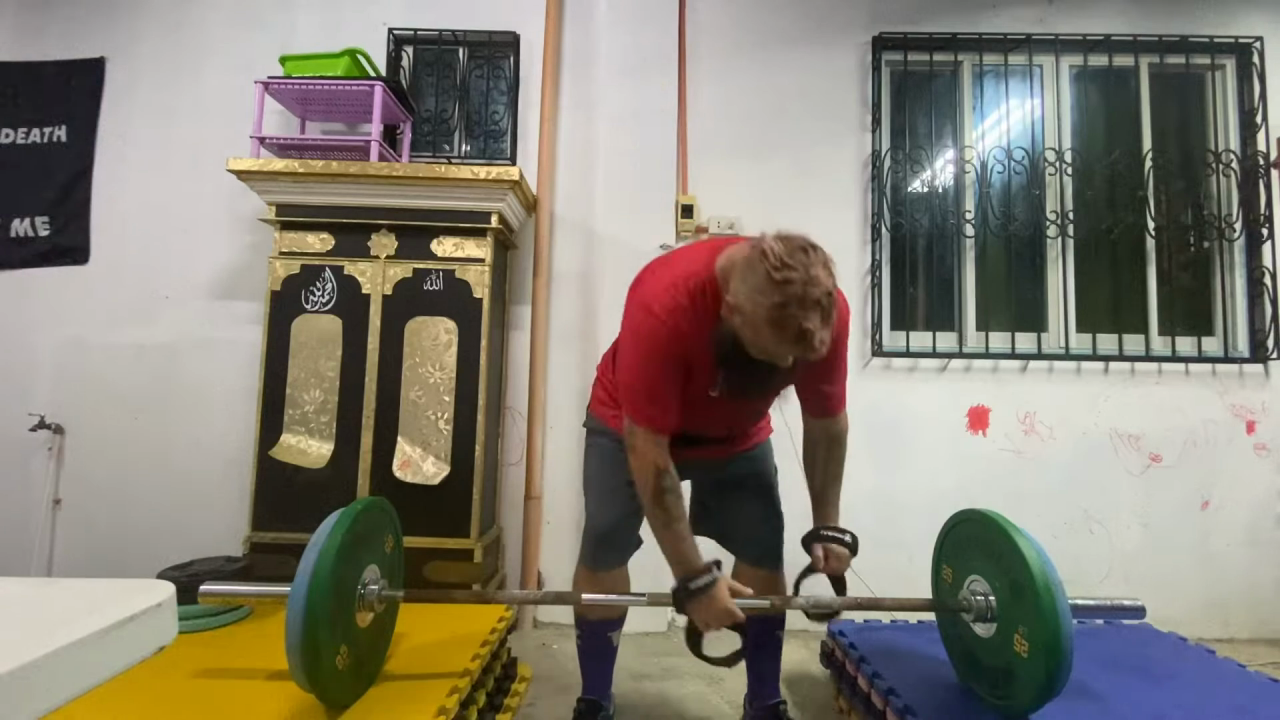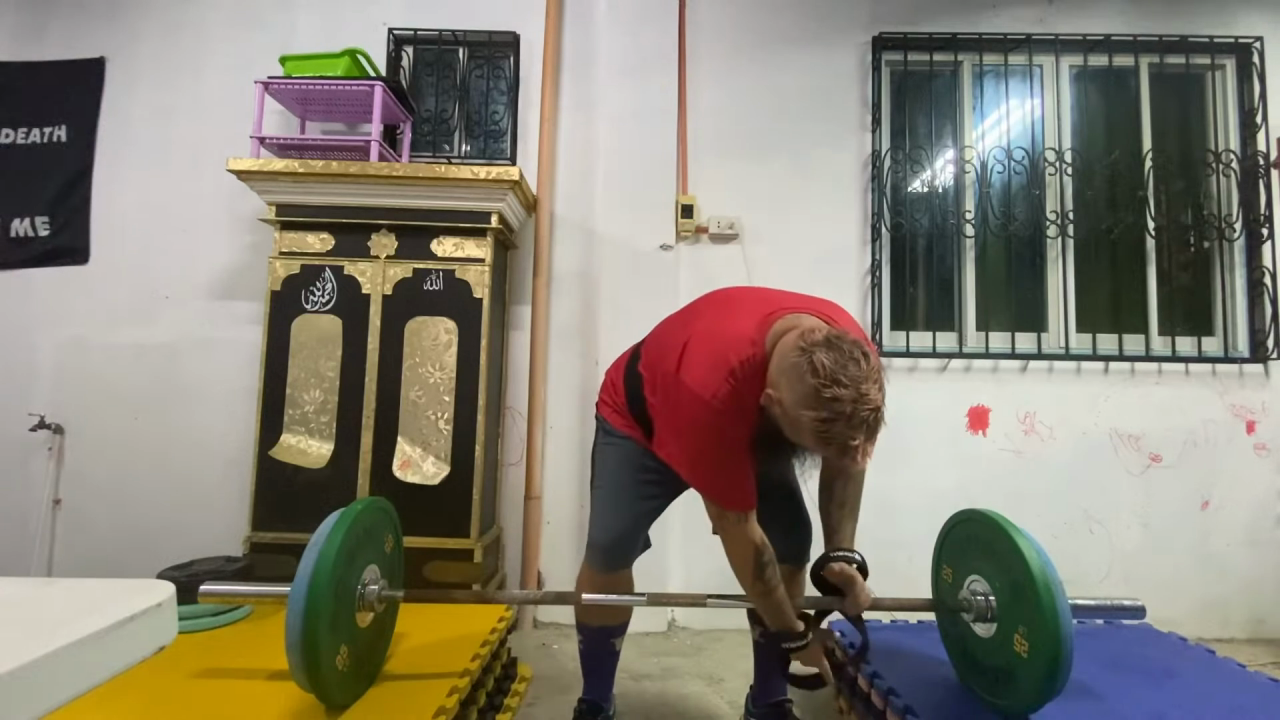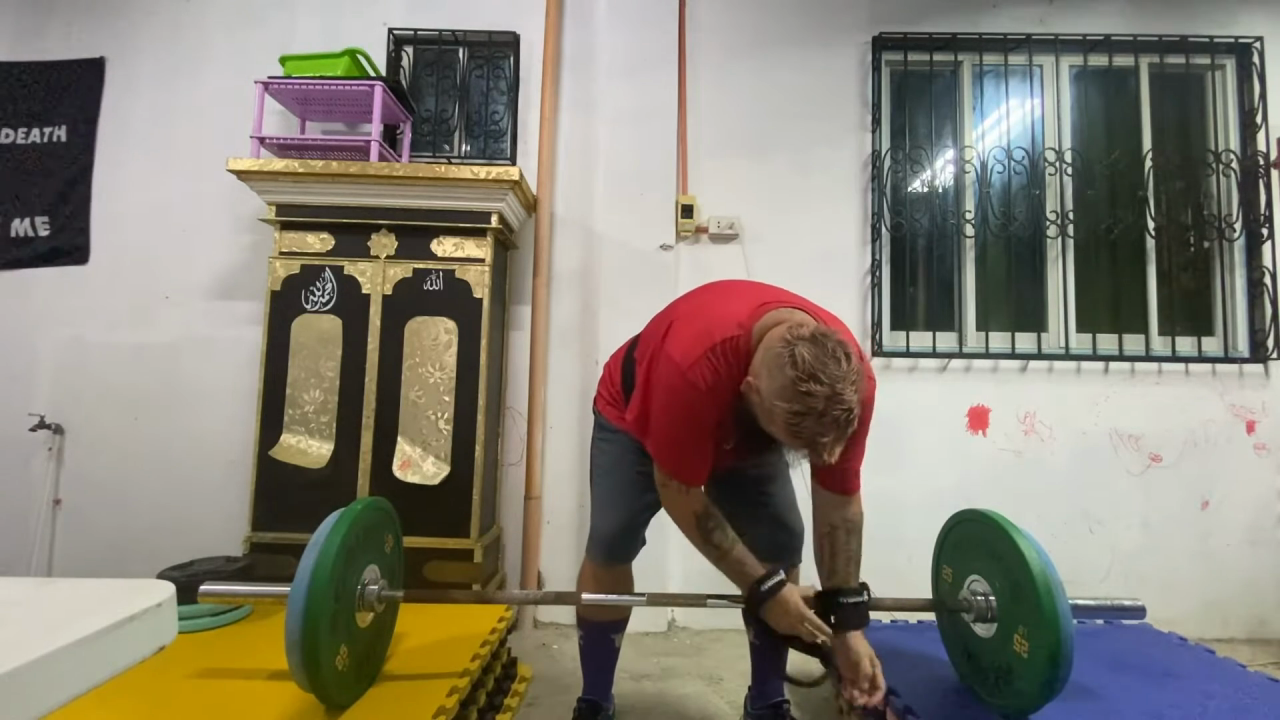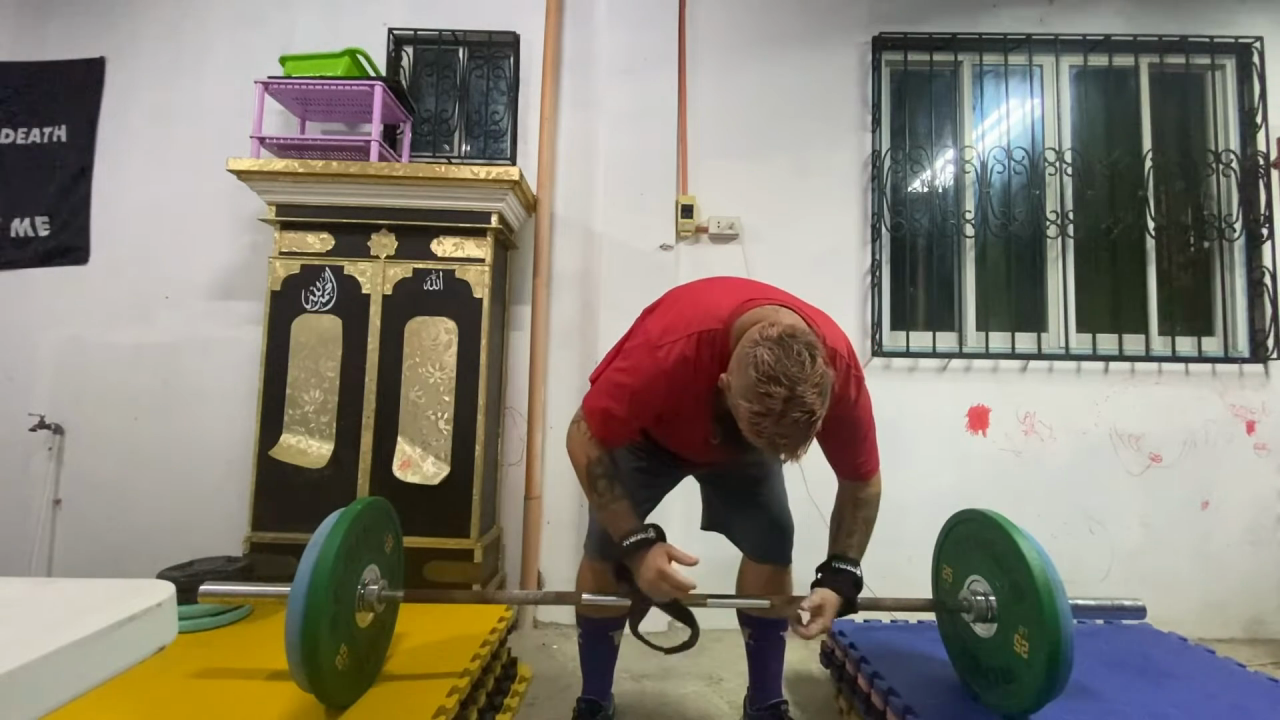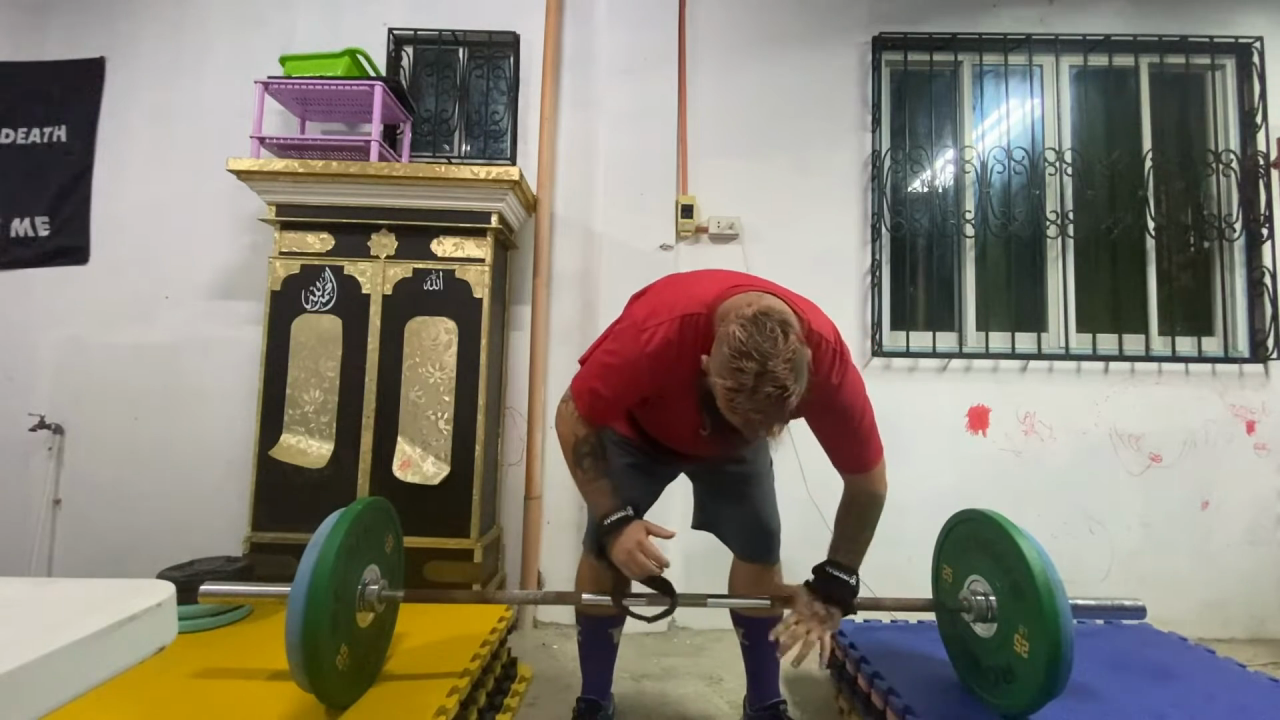
dt=0.7s
person 1, frame 1
left shoulder: (825, 307)
right shoulder: (664, 305)
left elbow: (827, 422)
right elbow: (647, 453)
left wrist: (828, 525)
right wrist: (695, 578)
left hip: (737, 434)
right hip: (630, 422)
left knee: (764, 550)
right knee: (602, 546)
person 1, frame 2
left shoulder: (853, 362)
right shoulder: (711, 386)
left elbow: (846, 455)
right elbow: (738, 529)
left wrist: (842, 551)
right wrist: (794, 635)
left hip: (750, 430)
right hip: (641, 420)
left knee: (791, 546)
right knee: (609, 550)
person 1, frame 3
left shoulder: (852, 379)
right shoulder: (692, 363)
left elbow: (839, 502)
right elbow: (681, 495)
left wrist: (847, 618)
right wrist: (763, 589)
left hip: (744, 437)
right hip: (638, 418)
left knee: (782, 545)
right knee: (610, 546)
person 1, frame 4
left shoulder: (838, 369)
right shoulder: (669, 348)
left elbow: (861, 481)
right elbow: (586, 437)
left wrist: (839, 575)
right wrist: (635, 543)
left hip: (737, 442)
right hip: (642, 429)
left knee: (773, 543)
right knee: (606, 548)
person 1, frame 5
left shoulder: (827, 362)
right shoulder: (655, 331)
left elbow: (867, 480)
right elbow: (574, 416)
left wrist: (833, 586)
right wrist: (612, 519)
right hip: (634, 429)
left knee: (761, 547)
right knee: (606, 550)
